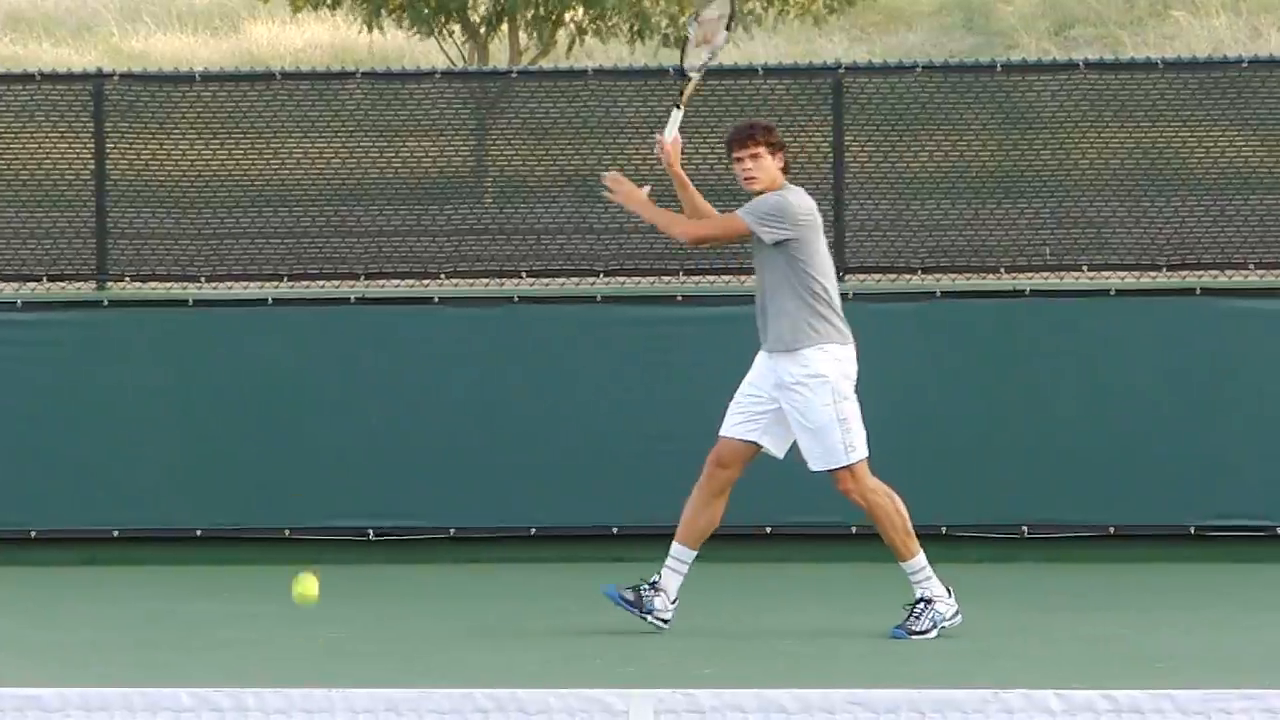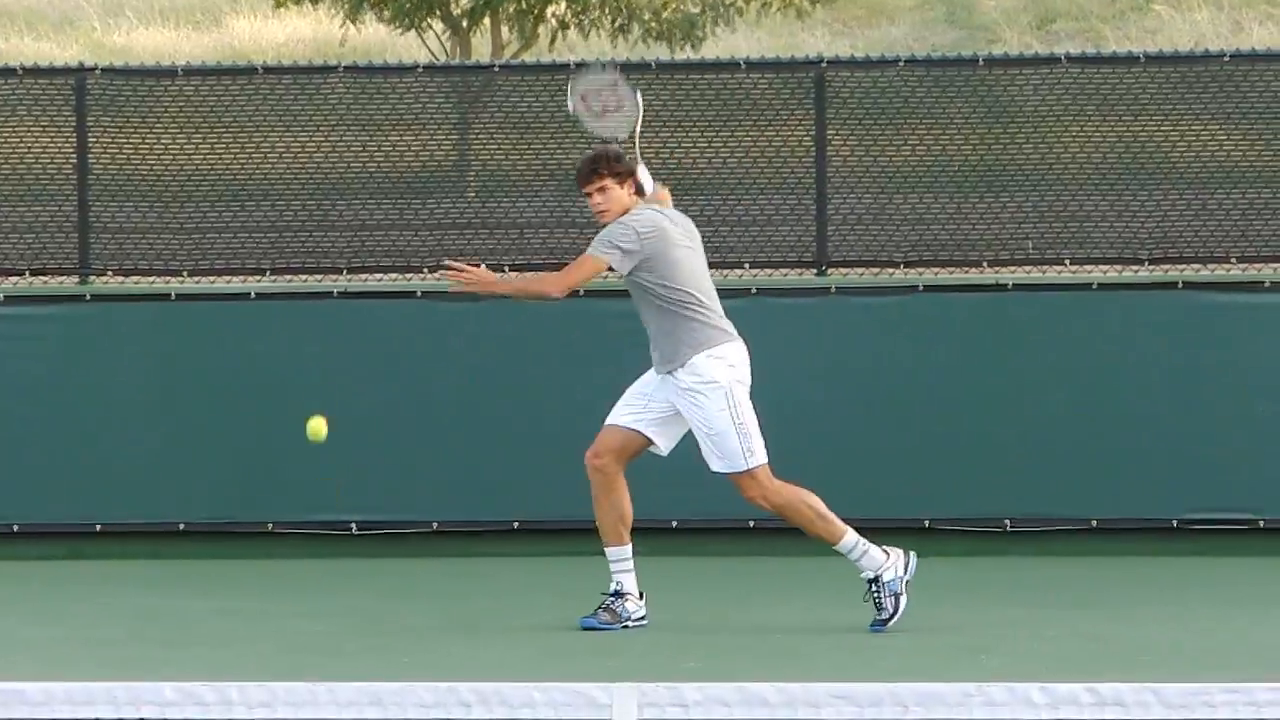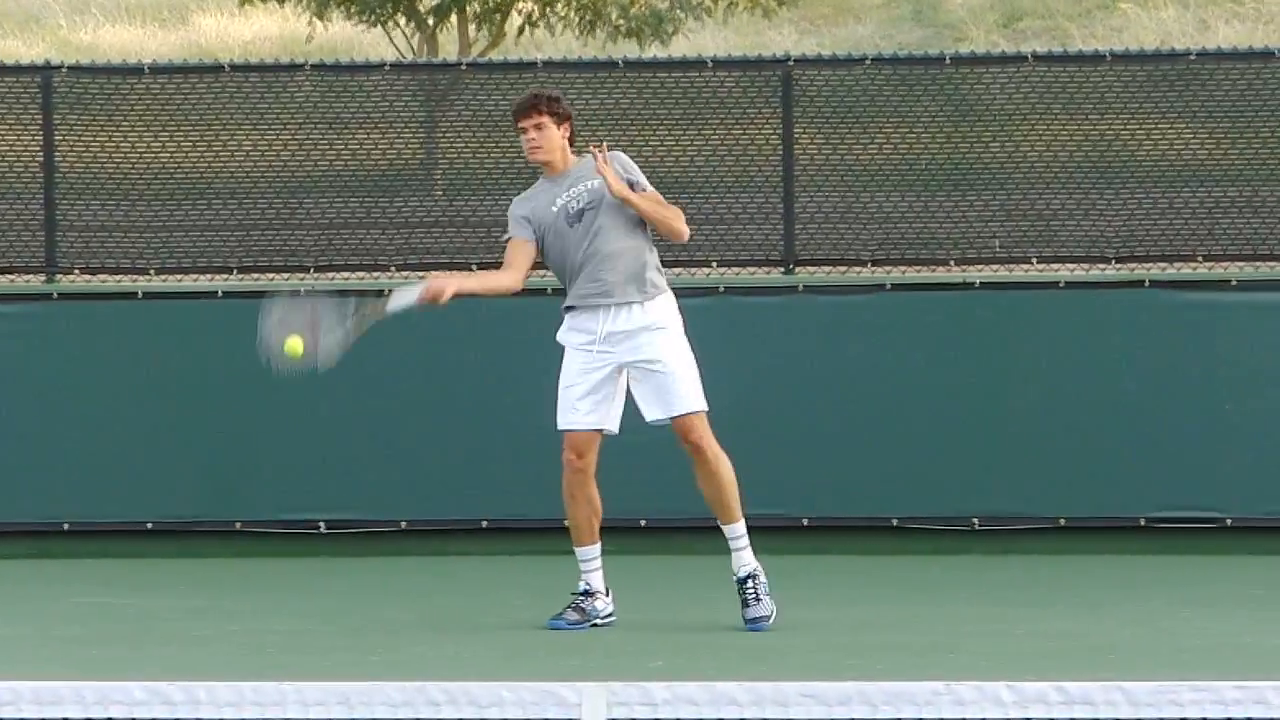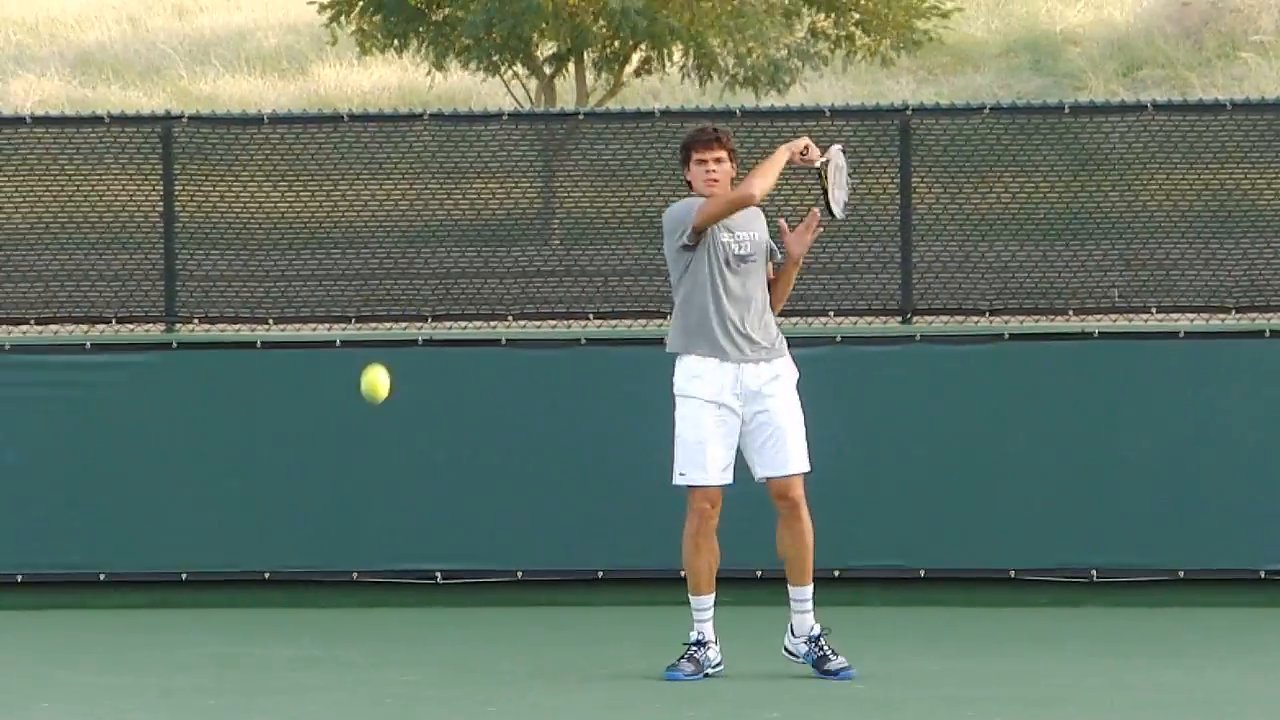
dt=0.4s
person 1, frame 1
left shoulder: (788, 204)
right shoulder: (763, 208)
left elbow: (697, 233)
right elbow: (714, 225)
left wrist: (640, 205)
right wrist: (676, 171)
left hip: (817, 362)
right hip: (774, 362)
left knee: (854, 482)
right knee: (719, 467)
left ankle: (934, 597)
right ankle: (663, 594)
person 1, frame 2
left shoulder: (632, 227)
right shoulder: (670, 218)
left elbow: (560, 284)
left wrist: (493, 284)
right wrist: (650, 182)
left hip: (709, 367)
right hip: (672, 371)
left knee: (759, 489)
right knee: (601, 459)
left ankle: (881, 563)
right ankle: (625, 596)
person 1, frame 3
left shoulder: (614, 163)
right shoulder: (525, 207)
left elbow: (679, 231)
right elbow: (511, 278)
left wrist: (627, 197)
right wrist: (454, 283)
left hip: (648, 318)
right hip: (587, 331)
left knee: (696, 437)
right knee: (576, 458)
left ankle: (745, 567)
right ankle: (593, 592)
person 1, frame 4
left shoulder: (755, 220)
right shoulder: (680, 217)
right elbow: (747, 192)
left wrist: (794, 257)
right wrist: (786, 149)
left hip: (769, 372)
right hip: (705, 377)
left knee: (790, 497)
right knee: (702, 508)
left ankle: (804, 631)
right ankle: (704, 642)
